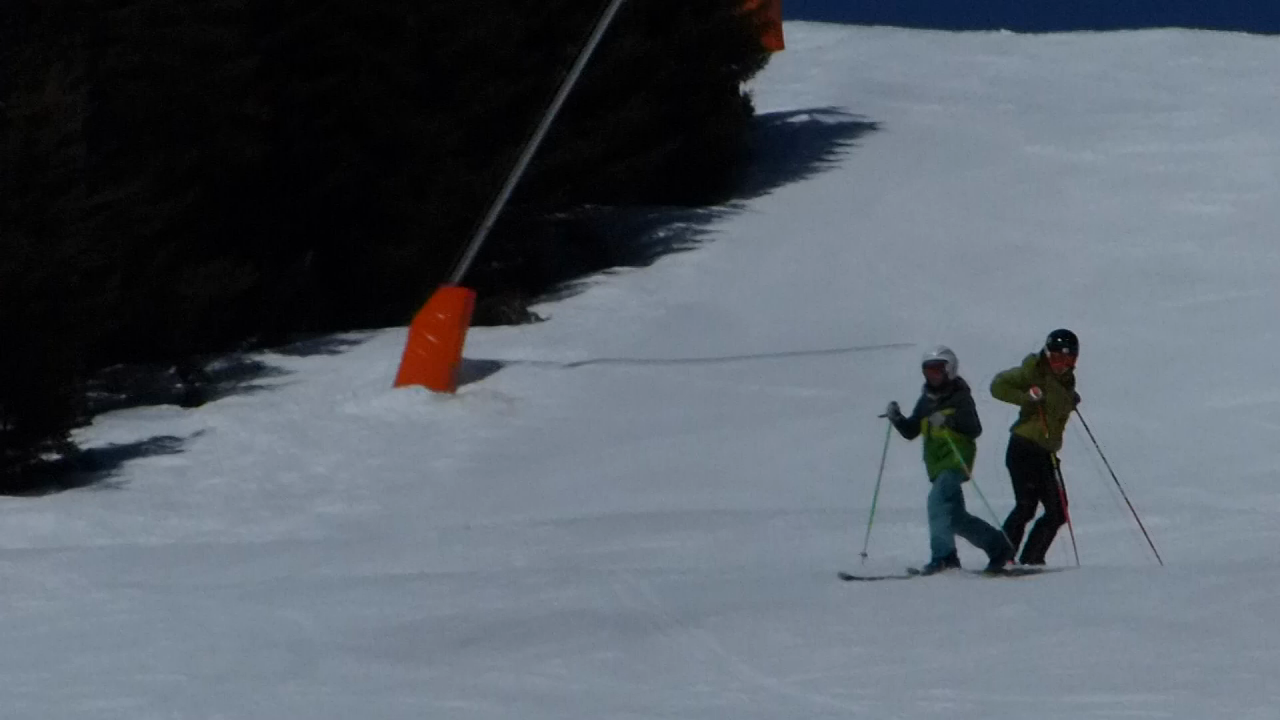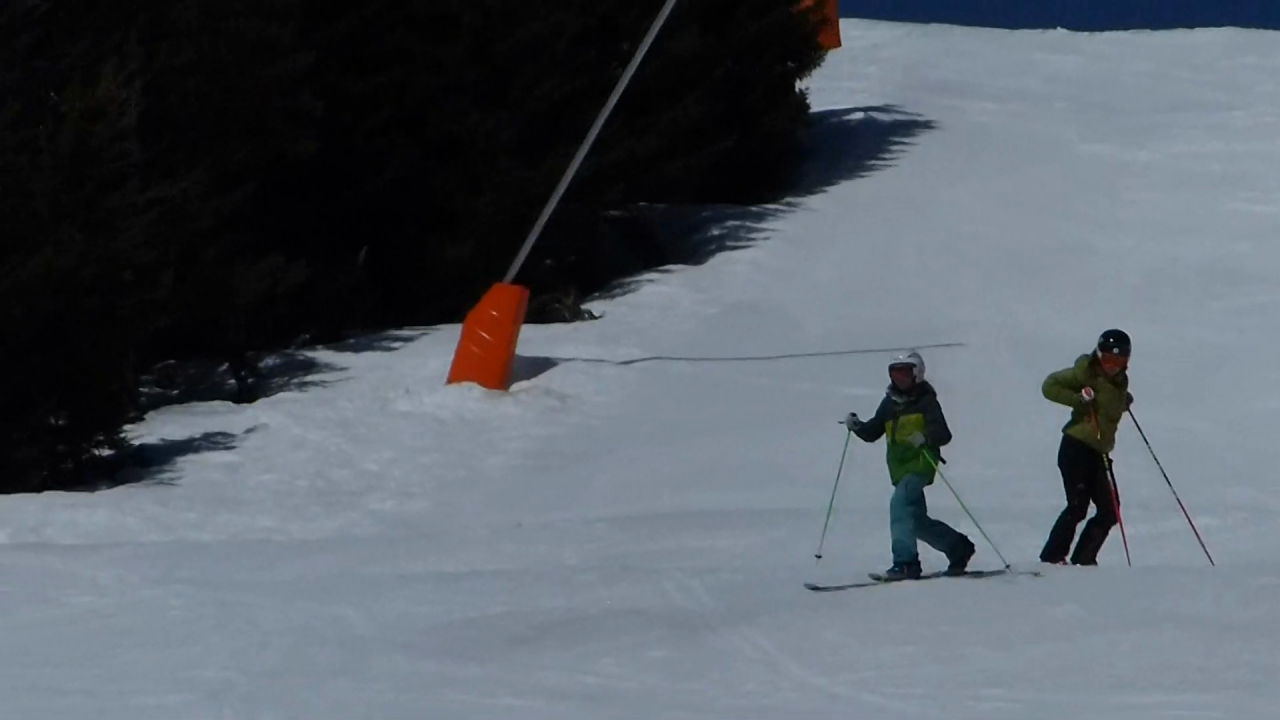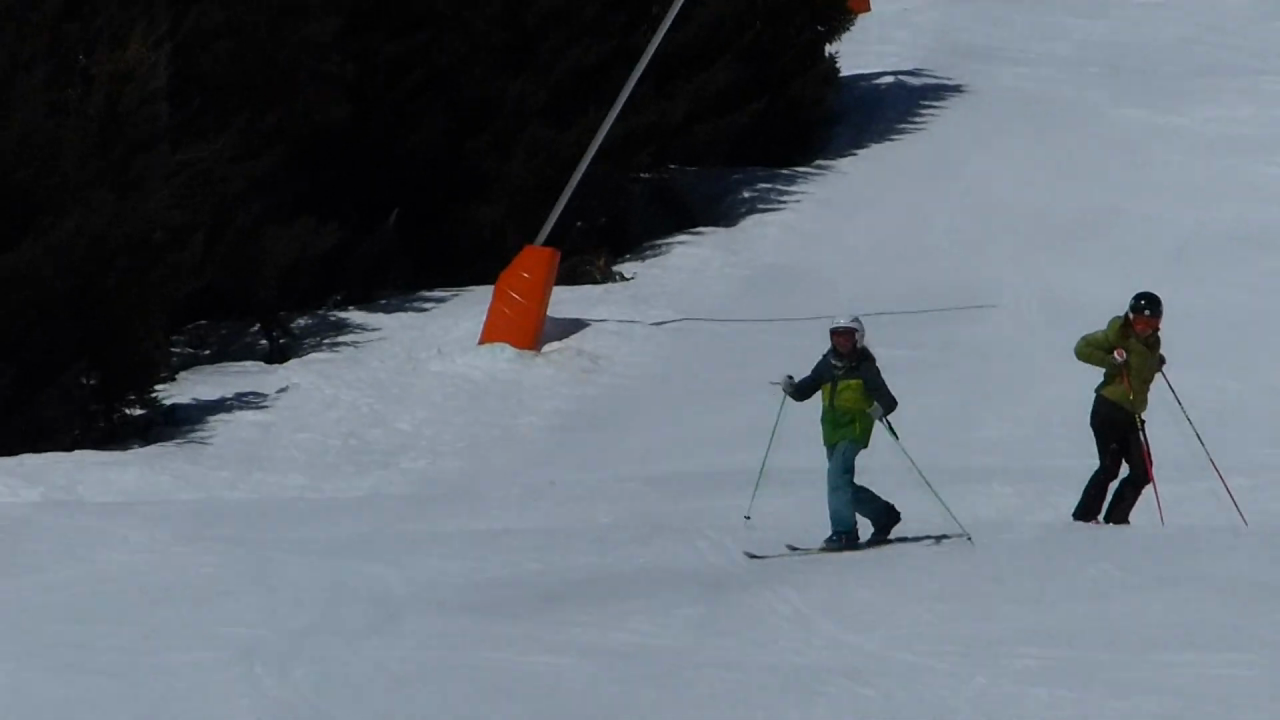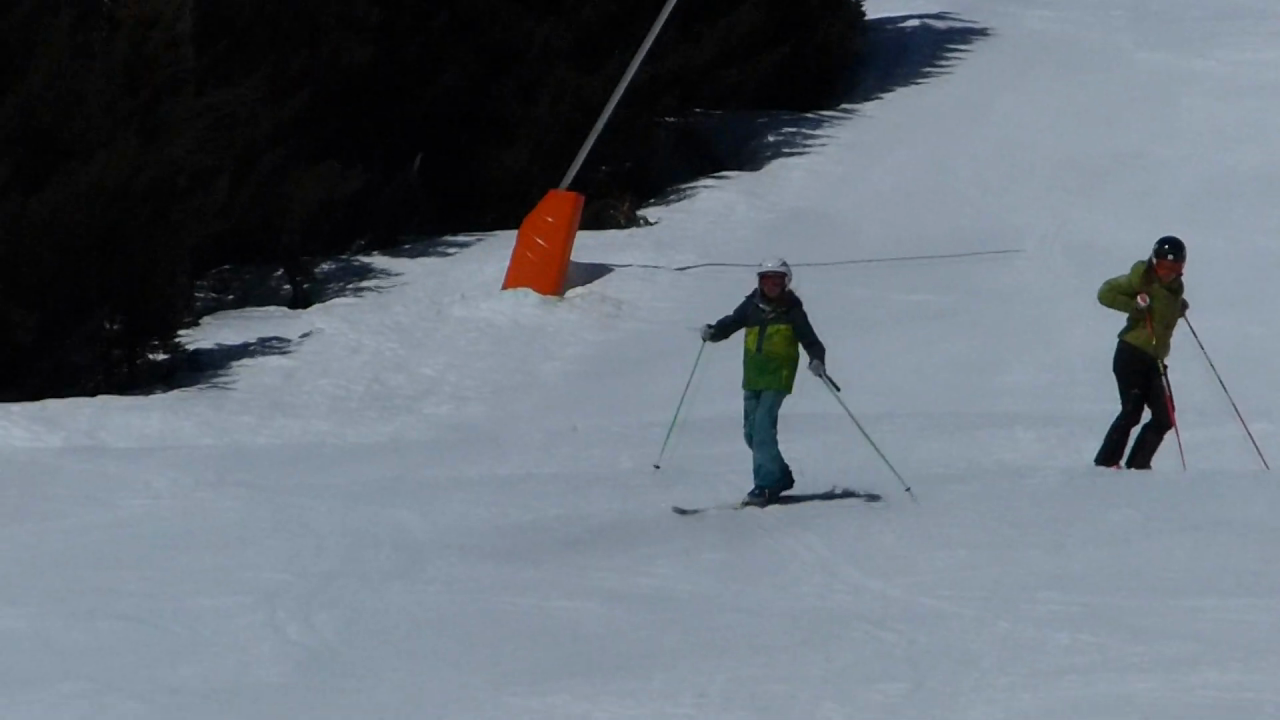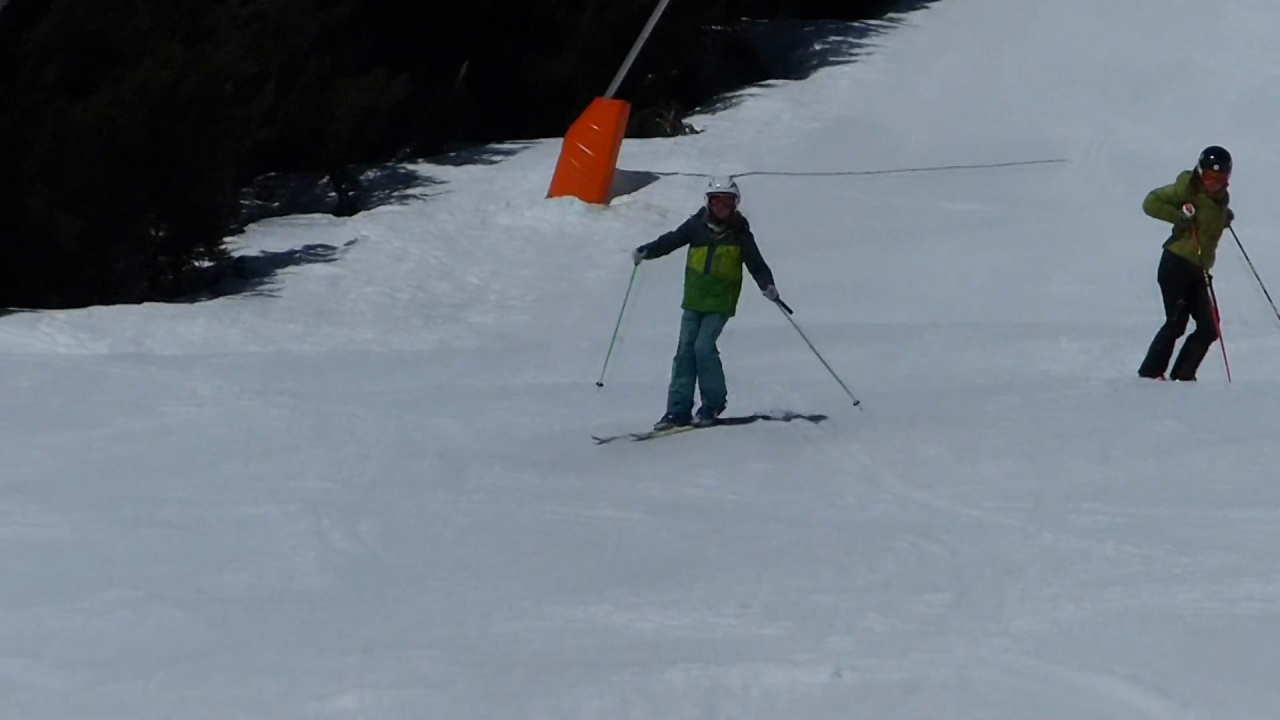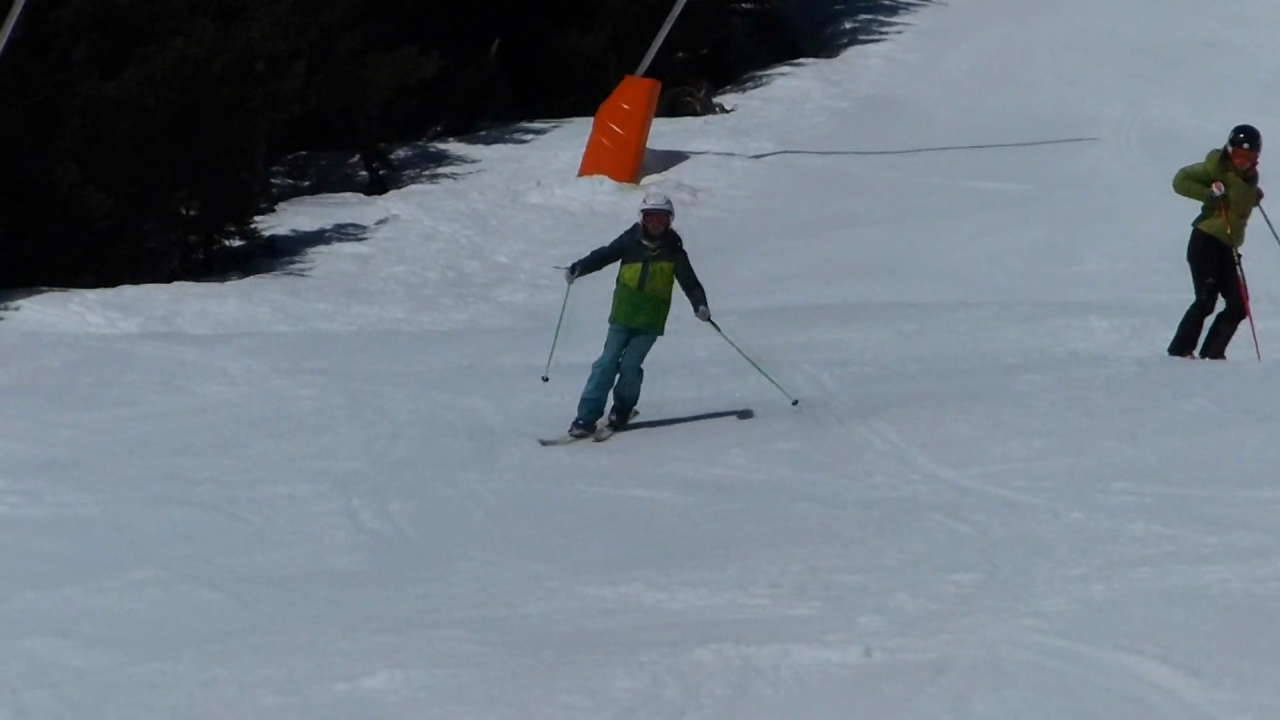
dt=0.2s
person 1, frame 1
left shoulder: (960, 396)
right shoulder: (926, 399)
left elbow: (974, 428)
right elbow: (911, 431)
left wrist: (947, 421)
right wrist: (896, 417)
left hip: (956, 460)
right hip: (935, 464)
left knee: (936, 500)
right knee: (956, 518)
left ankle: (943, 556)
right ankle: (997, 546)
person 1, frame 2
left shoulder: (926, 401)
right shoulder: (890, 401)
left elbow: (943, 434)
right elbow: (872, 433)
left wrist: (927, 437)
right wrist: (856, 425)
left hip: (919, 464)
right hip: (899, 467)
left knee: (900, 504)
right knee: (917, 520)
left ankle: (905, 562)
right ankle: (959, 547)
person 1, frame 3
left shoulder: (865, 367)
right shoulder: (826, 364)
left elbow: (886, 398)
right elbow: (805, 391)
left wrist: (881, 409)
right wrist: (791, 386)
left hip: (854, 430)
right hip: (832, 432)
left knee: (838, 474)
right knee: (842, 484)
left ankle: (843, 532)
right ankle: (884, 515)
person 1, frame 4
left shoulder: (793, 312)
right shoulder: (751, 306)
left elbow: (812, 343)
right elbow: (728, 324)
left wrist: (817, 361)
right wrist: (710, 331)
left hip: (778, 378)
right hip: (753, 378)
left knee: (762, 426)
right knee: (752, 431)
left ankle: (767, 485)
right ankle: (778, 476)
person 1, frame 5
left shoulder: (741, 234)
right shoulder: (697, 225)
left elbow: (757, 266)
right elbow: (670, 241)
left wrist: (768, 286)
right wrist: (645, 251)
left hip: (721, 301)
right hip: (694, 299)
left knee: (703, 349)
right knee: (685, 351)
left ankle: (712, 403)
right ankle: (675, 411)
person 1, frame 6
left shoulder: (674, 251)
right shoulder: (630, 241)
left elbow: (690, 283)
right elbow: (601, 256)
left wrist: (700, 305)
right wrist: (576, 269)
left hip: (652, 318)
right hip: (624, 311)
left knee: (630, 366)
right knee: (609, 361)
left ankle: (621, 409)
right ankle: (585, 417)
person 2, frame 1
left shoulder: (1066, 381)
right shoulder: (1034, 372)
right elbow: (998, 385)
left wrist: (1072, 400)
right wrist: (1027, 397)
left hip: (1045, 453)
right hip: (1024, 447)
left knee: (1057, 512)
right knee: (1026, 506)
left ankle: (1032, 559)
person 2, frame 2
left shoulder: (1119, 381)
right shoulder: (1087, 372)
right elbow: (1050, 386)
left wrist: (1124, 401)
right wrist: (1079, 398)
left hip: (1098, 453)
right hip: (1076, 447)
left knee: (1109, 512)
right knee: (1078, 507)
left ankle: (1082, 560)
right ankle: (1051, 557)
person 2, frame 3
left shoulder: (1152, 343)
right shoulder: (1119, 334)
right elbow: (1082, 347)
left wrist: (1157, 362)
right wrist: (1112, 360)
left hip: (1130, 414)
right hip: (1109, 408)
left knee: (1141, 472)
right knee: (1110, 466)
left ankle: (1115, 519)
right ankle: (1083, 517)
person 2, frame 4
left shoulder: (1175, 288)
right shoulder: (1142, 279)
right elbow: (1106, 293)
left wrist: (1180, 307)
right wrist: (1135, 305)
left hip: (1153, 360)
right hip: (1132, 354)
left knee: (1164, 418)
right knee: (1132, 412)
left ankle: (1137, 464)
right ankle: (1106, 462)
person 2, frame 5
left shoulder: (1220, 198)
right shoulder: (1188, 189)
right elbow: (1151, 202)
left wrist: (1225, 218)
right wrist: (1180, 215)
left hip: (1198, 270)
right hip: (1176, 264)
left knee: (1208, 329)
right knee: (1176, 323)
left ankle: (1182, 375)
right ankle: (1149, 373)
person 2, frame 6
left shoulder: (1250, 177)
right shoulder: (1218, 167)
right elbow: (1181, 180)
left wrist: (1254, 197)
right wrist: (1210, 193)
left hip: (1227, 248)
right hip: (1206, 242)
left knee: (1238, 307)
right knee: (1206, 301)
left ankle: (1211, 354)
right ankle: (1179, 351)
